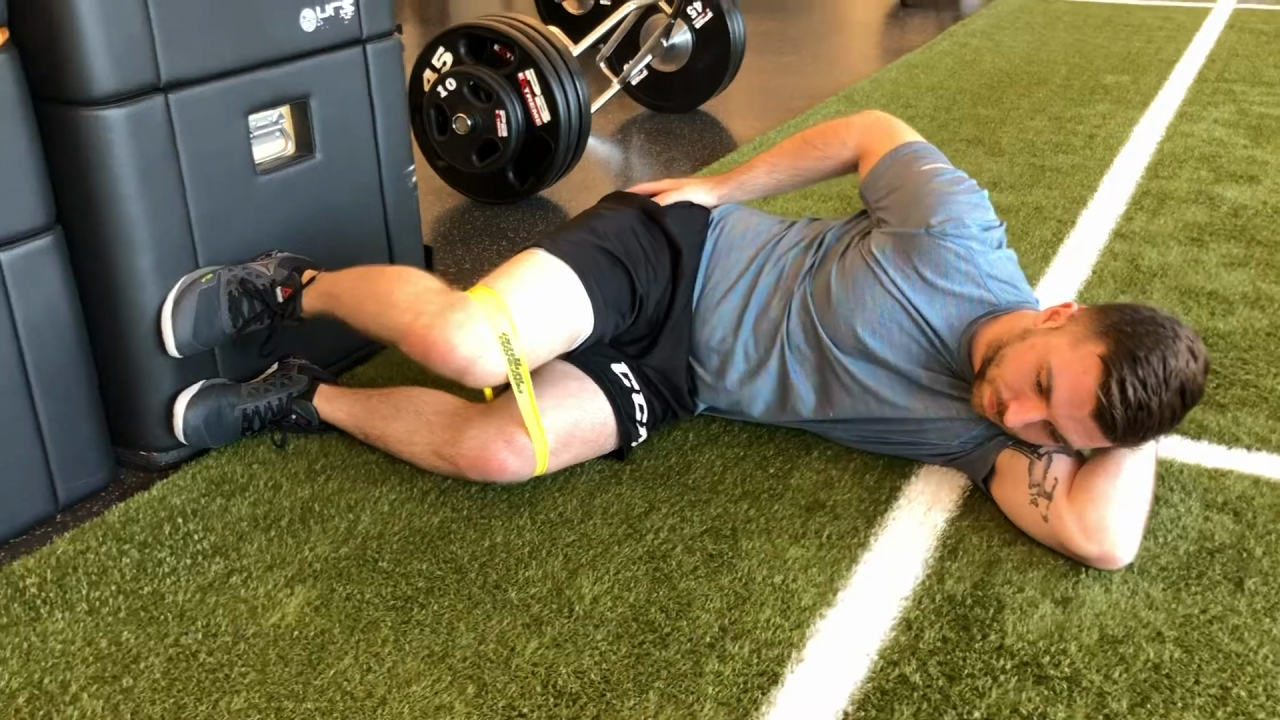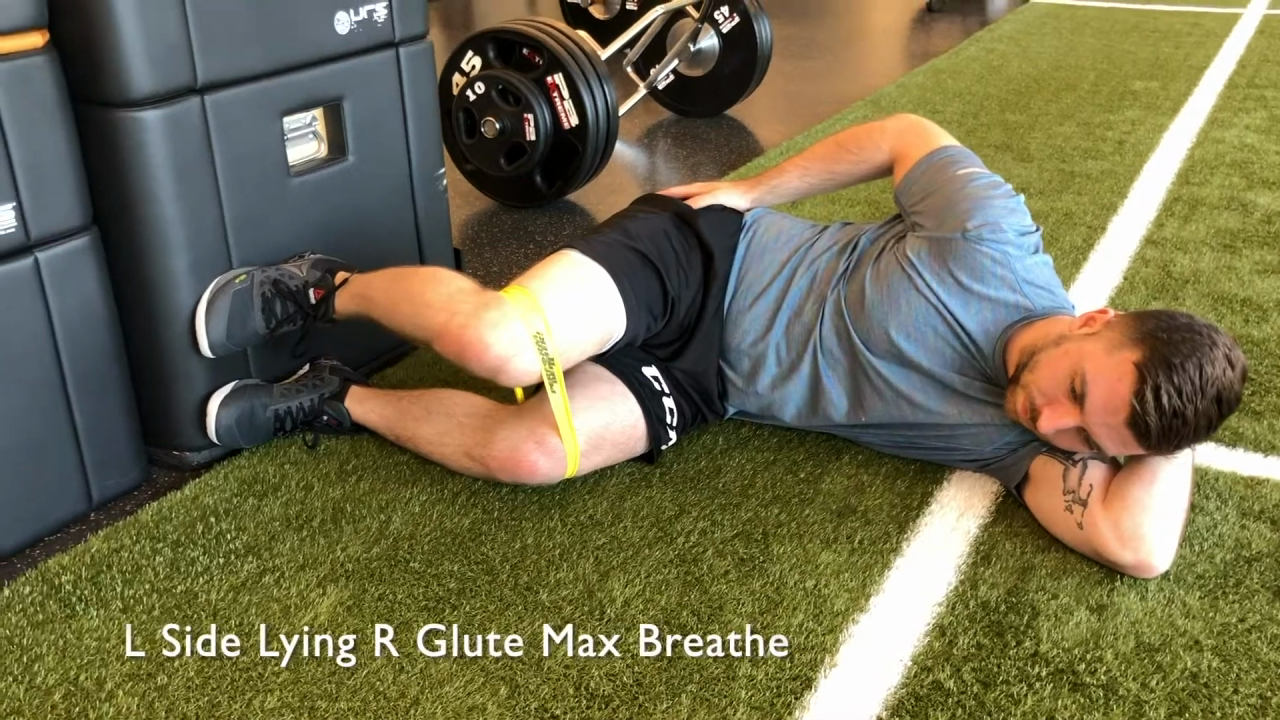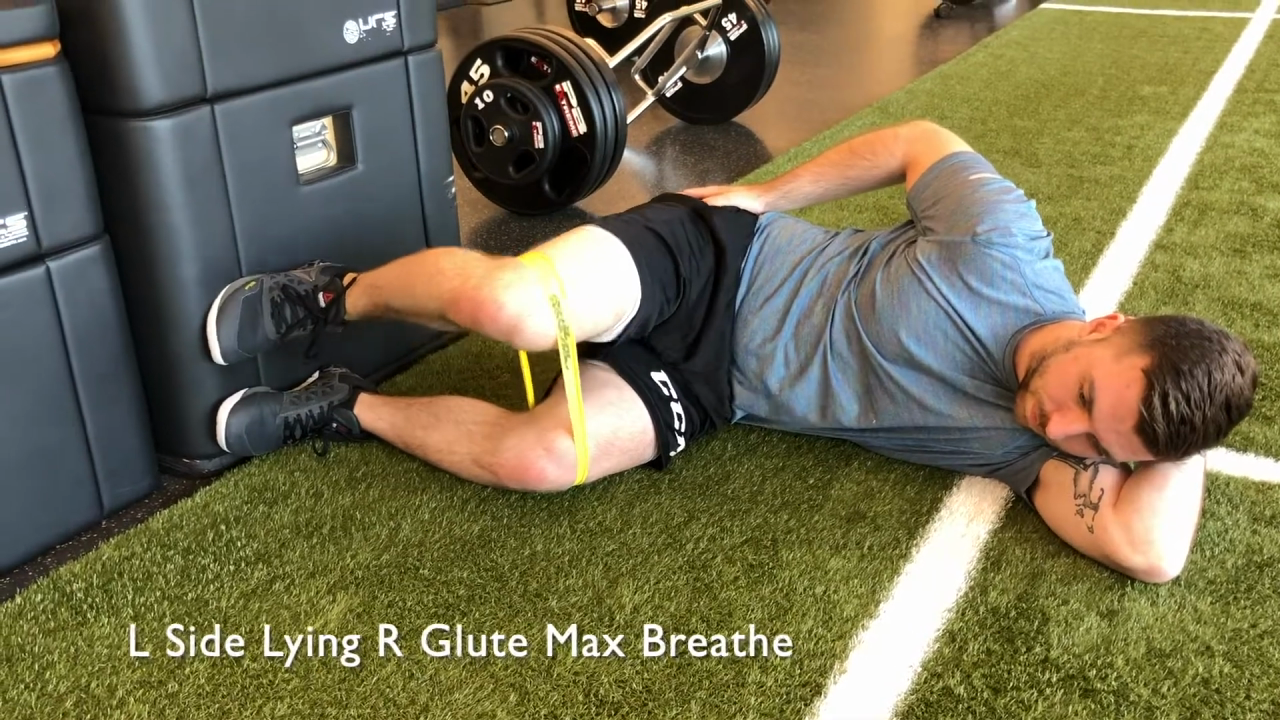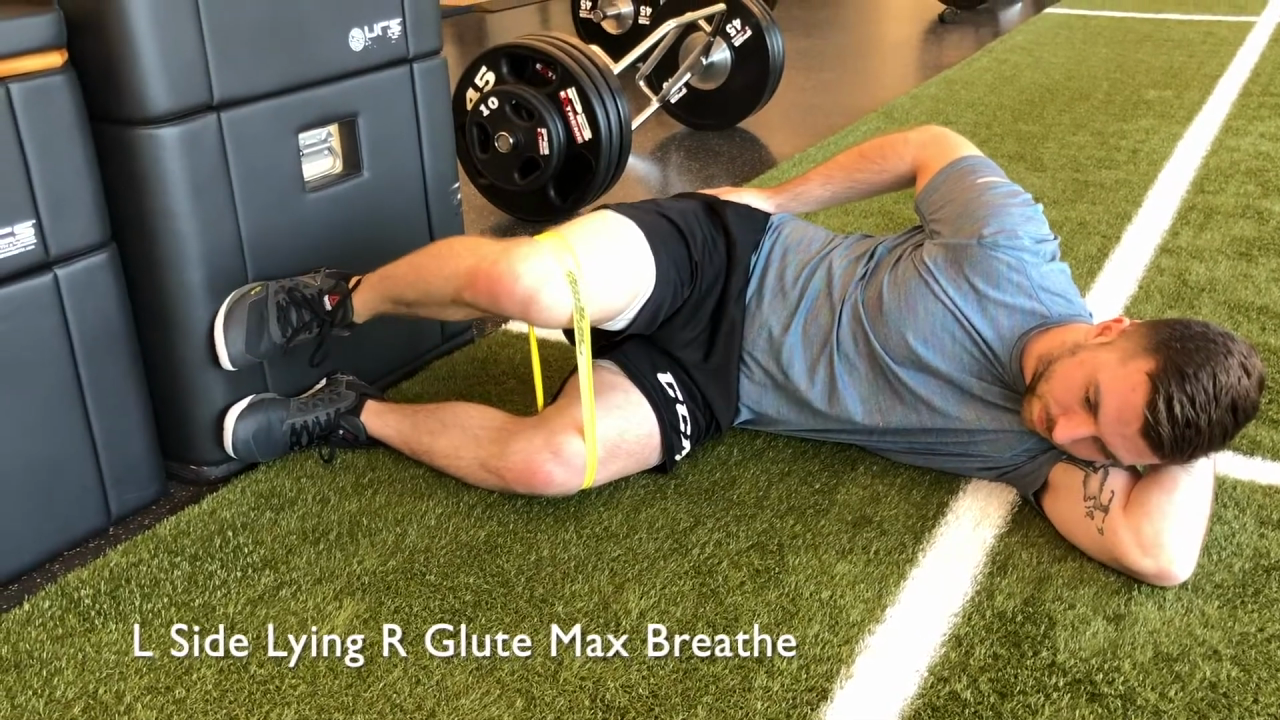
dt=0.7s
person 1, frame 1
left shoulder: (996, 439)
right shoulder: (960, 232)
left elbow: (1103, 540)
right elbow: (869, 130)
left wrist: (1127, 429)
right wrist: (723, 190)
left hip: (676, 382)
right hip: (675, 258)
left knee: (499, 451)
right knee: (464, 341)
left ankle: (311, 401)
right ankle: (296, 291)
person 1, frame 2
left shoulder: (1027, 444)
right shoulder: (994, 235)
left elbow: (1138, 546)
right elbow: (905, 133)
left wrist: (1169, 429)
right wrist: (757, 191)
left hip: (710, 384)
right hip: (707, 257)
left knee: (532, 452)
right knee: (498, 341)
left ankle: (338, 401)
right ankle: (330, 290)
person 1, frame 3
left shoulder: (1041, 451)
right shoulder: (1005, 242)
left elbow: (1148, 552)
right elbow: (919, 141)
left wrist: (1178, 440)
right wrist: (768, 195)
left hip: (713, 390)
right hip: (717, 263)
left knee: (540, 459)
right knee: (512, 303)
left ankle: (348, 409)
right ankle: (339, 295)
person 1, frame 4
left shoulder: (1044, 453)
right shoulder: (1012, 245)
left elbow: (1159, 554)
right elbow: (930, 144)
left wrist: (1192, 439)
right wrist: (776, 199)
left hip: (722, 387)
right hip: (726, 262)
left knee: (548, 462)
right knee: (527, 280)
left ankle: (354, 415)
right ankle: (343, 300)
